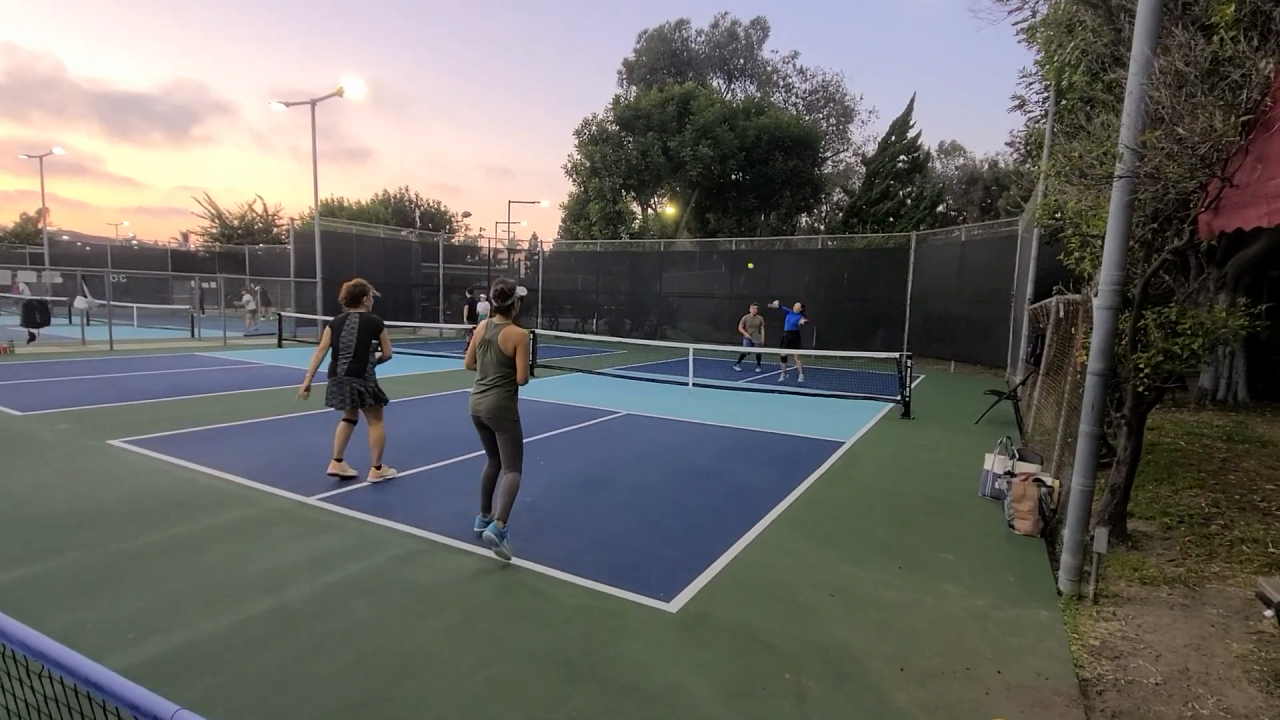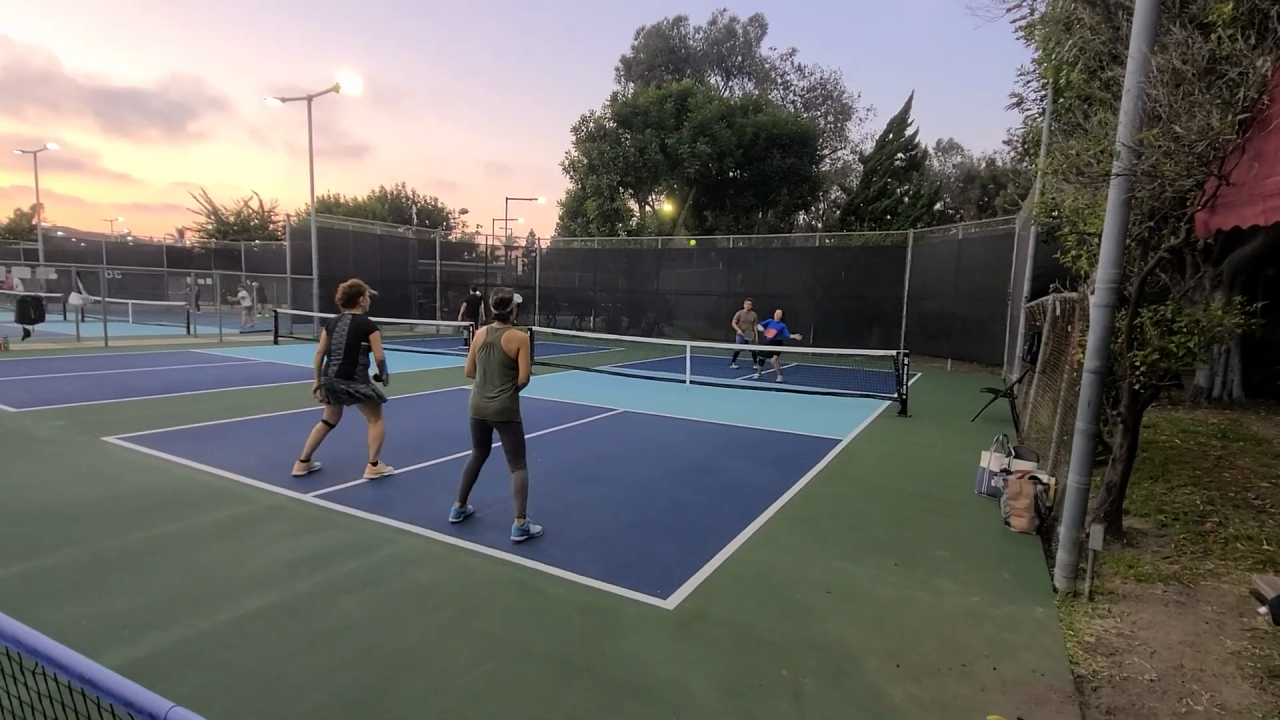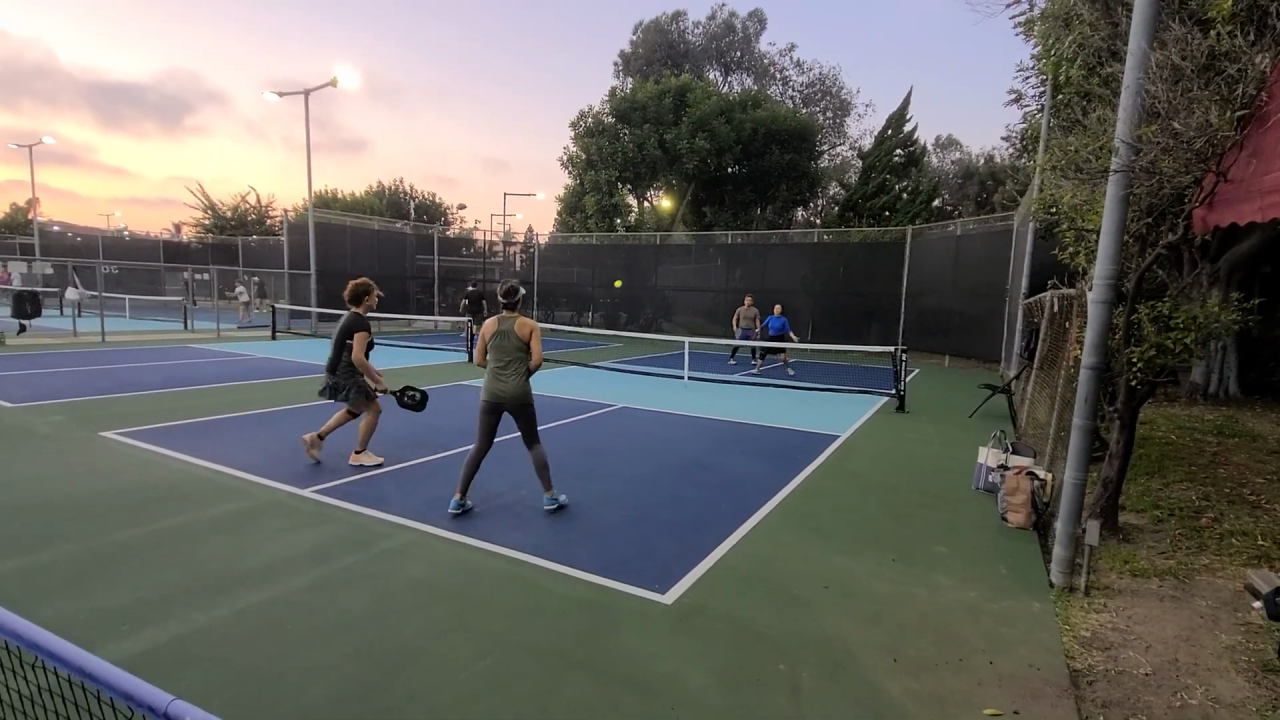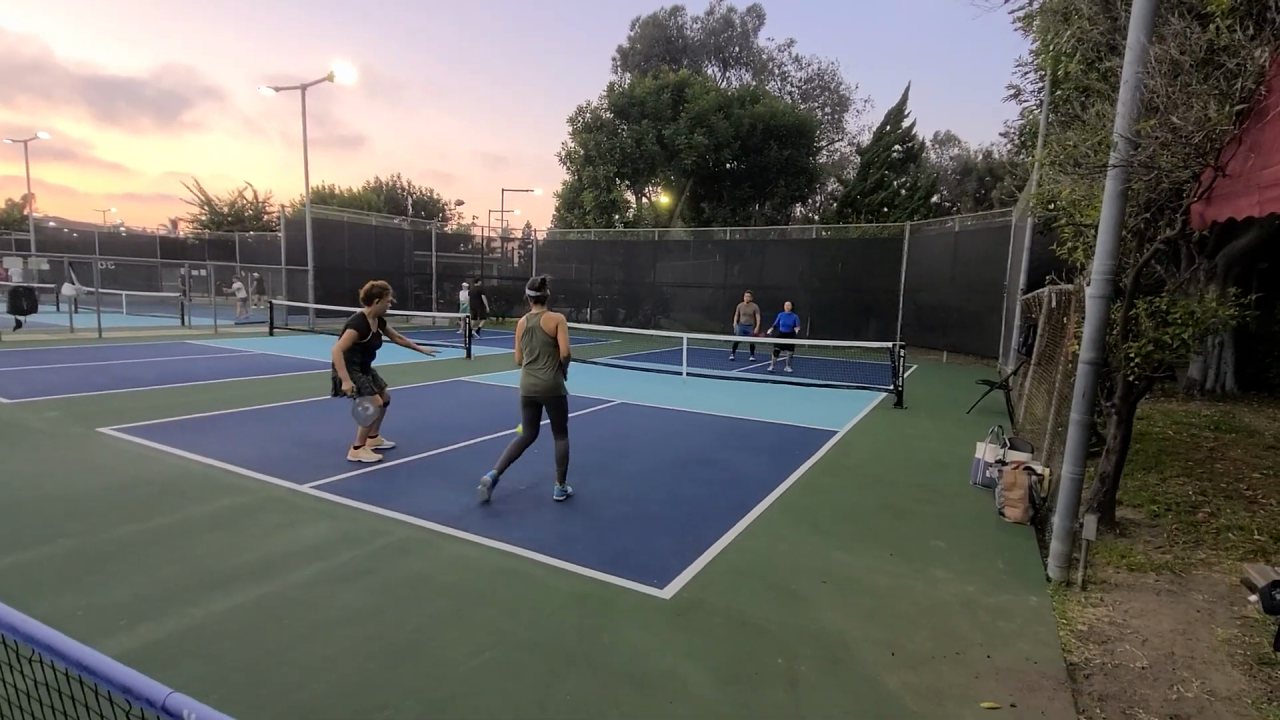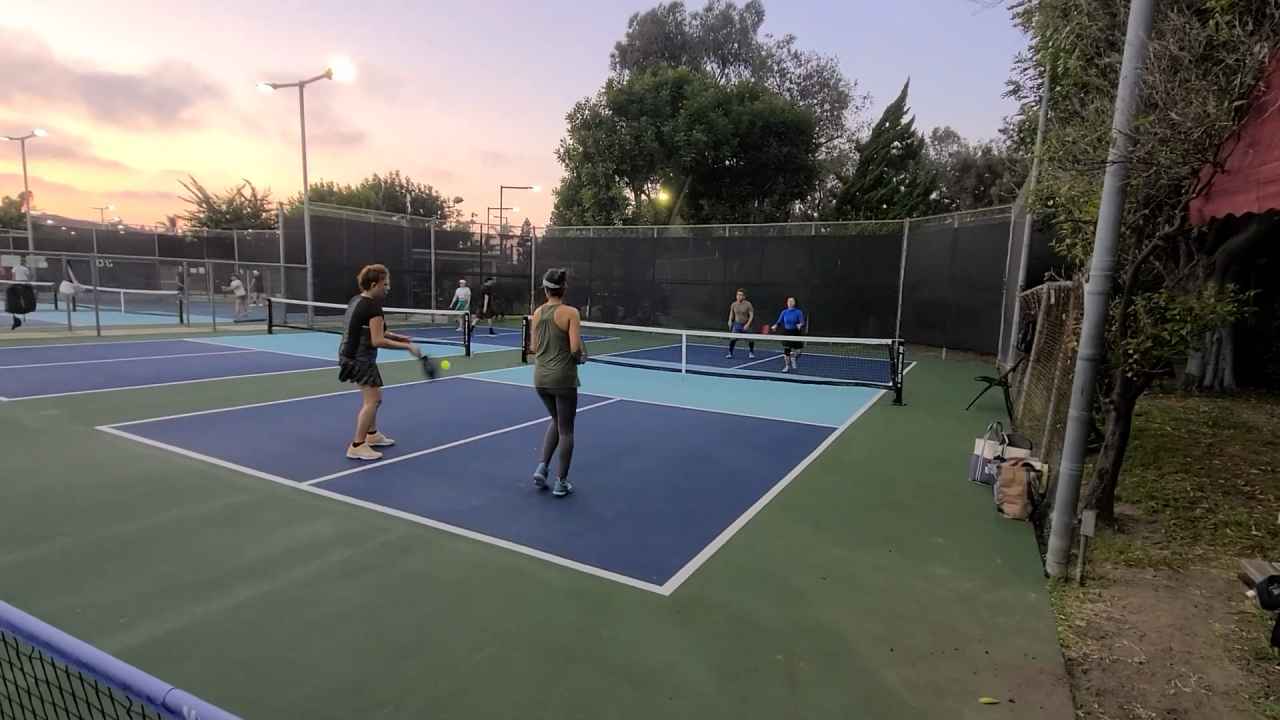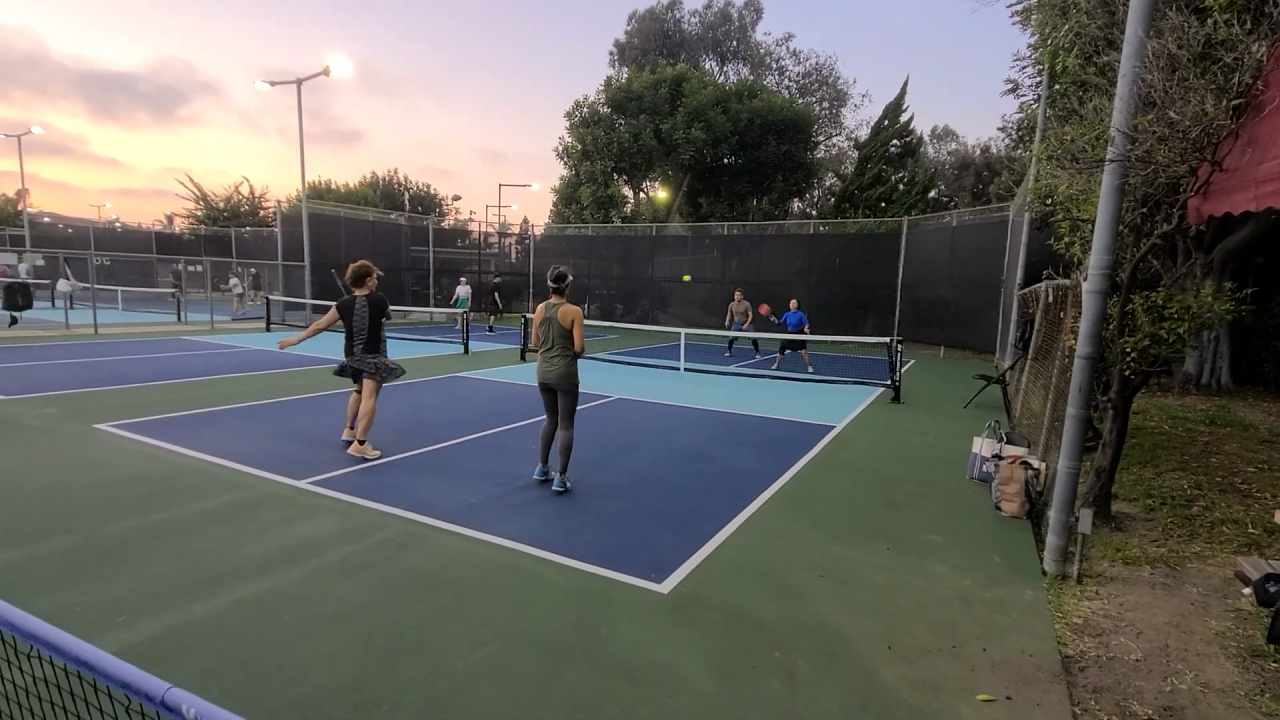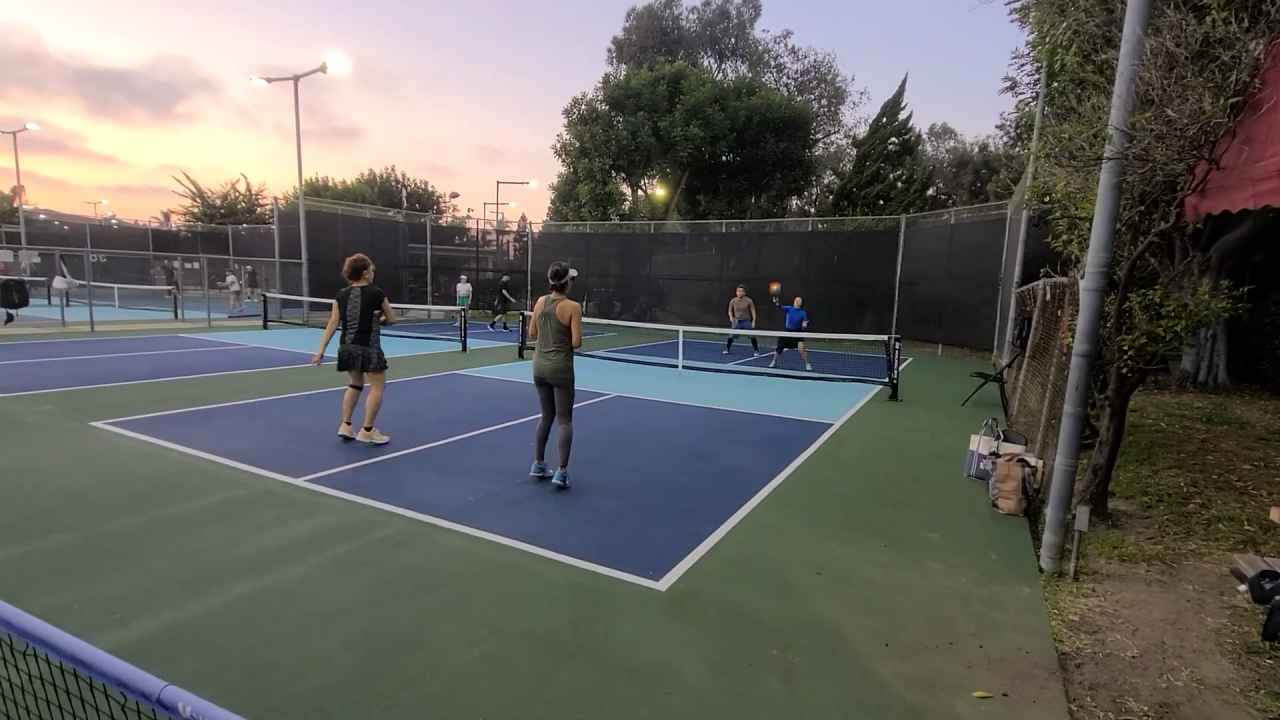
dt=0.3s
person 1, frame 1
left shoulder: (481, 328)
right shoulder: (519, 335)
left elbow: (468, 364)
right elbow: (522, 379)
left hip: (478, 405)
right hip: (501, 408)
left knee: (495, 461)
right knee: (512, 470)
left ankle: (485, 517)
right ankle: (498, 528)
person 1, frame 2
left shoulder: (480, 334)
right shoulder: (520, 338)
left elbow: (469, 371)
right elbow: (523, 379)
left hip: (478, 406)
right hip: (505, 409)
left knee: (478, 455)
right knee: (518, 466)
left ankle: (459, 507)
right ankle: (520, 524)
person 1, frame 3
left shoulder: (488, 324)
right shoulder: (530, 326)
left elbow: (479, 361)
right elbow: (536, 361)
right wrist: (523, 374)
left hip: (492, 392)
right hip: (519, 394)
left knee: (481, 445)
right knee: (533, 445)
left ankle: (459, 499)
right ankle: (550, 495)
person 1, frame 4
left shoulder: (522, 322)
right shoulder: (557, 319)
left elbow: (519, 360)
right elbow: (565, 353)
right wrist: (562, 370)
left hip: (528, 386)
right hip: (552, 386)
left knee: (527, 436)
right knee: (560, 436)
left ankle: (493, 475)
right ankle: (560, 487)
person 1, frame 5
left shoulder: (537, 313)
right shoulder: (570, 313)
left elbow: (534, 348)
right elbow: (575, 348)
right wrist: (579, 358)
left hip: (540, 377)
right hip: (563, 378)
left knee: (556, 423)
right knee: (566, 430)
left ankle: (542, 467)
right ankle: (561, 483)
person 1, frame 6
left shoulder: (540, 309)
right shoulder: (574, 311)
left elbow: (535, 342)
right elbow: (579, 347)
right wrist: (571, 352)
left hip: (543, 372)
right hip: (565, 374)
left knee: (551, 420)
right knee: (565, 426)
left ankle: (542, 468)
right ankle: (560, 478)
person 1, frame 7
left shoulder: (540, 302)
right shoulder: (572, 307)
left elbow: (532, 334)
right elbow: (576, 342)
left hip: (539, 367)
right hip: (560, 369)
left knee: (547, 416)
right knee: (564, 421)
left ankle: (538, 464)
right ankle: (561, 472)
person 2, frame 1
left shoulder: (335, 322)
right shoulder: (375, 323)
left elbow: (320, 351)
right elbow: (387, 354)
left wrist: (308, 380)
left hip: (336, 379)
right hip: (361, 380)
left knee: (349, 418)
right knee: (376, 422)
left ankle: (337, 463)
right ankle: (377, 469)
person 2, frame 2
left shoulder: (332, 322)
right shoulder: (368, 325)
left elbow: (319, 353)
right elbow: (379, 357)
left wrist: (317, 381)
right wrist: (383, 374)
left hip: (330, 379)
right hip: (354, 380)
left knee: (329, 420)
right knee: (376, 419)
left ankle: (302, 463)
right ankle: (373, 466)
person 2, frame 3
left shoulder: (350, 319)
right shoulder: (362, 323)
right elbow: (357, 358)
left wrist: (370, 373)
right wrist: (376, 380)
left hip: (339, 374)
right hip: (344, 374)
left knee: (356, 409)
right knee: (374, 409)
left ankle: (315, 438)
right ankle: (359, 453)
person 2, frame 4
left shoulder: (378, 321)
right shoulder: (358, 324)
left elbow: (397, 337)
right elbow: (336, 351)
left wrist: (420, 349)
right wrist: (345, 379)
left hip: (363, 368)
right hip: (350, 371)
left knee: (385, 398)
right knee: (374, 404)
left ankle: (372, 438)
right ankle: (357, 449)
person 2, frame 5
left shoulder: (357, 300)
right shoulder: (374, 307)
right elbow: (377, 341)
left wrist: (395, 337)
right wrist: (407, 347)
left hip: (353, 356)
right hip: (359, 359)
left knee: (373, 395)
right knee: (372, 399)
left ankle: (371, 434)
right ankle: (356, 446)
person 2, frame 6
left shoulder: (343, 303)
right shoulder: (379, 299)
left elbow: (320, 326)
right elbow: (387, 317)
left wrist: (296, 339)
left hip: (353, 356)
right hip: (374, 356)
left knee: (359, 391)
right knee: (370, 397)
left ankle: (349, 431)
right ankle: (360, 444)
person 2, frame 7
left shoulder: (341, 295)
right shoulder: (376, 294)
left elbow: (332, 324)
right elbow: (391, 319)
left wrist: (321, 350)
left hip: (347, 346)
right hip: (367, 347)
left knee: (355, 385)
right knee: (377, 387)
left ankle: (346, 425)
right ankle: (367, 431)
